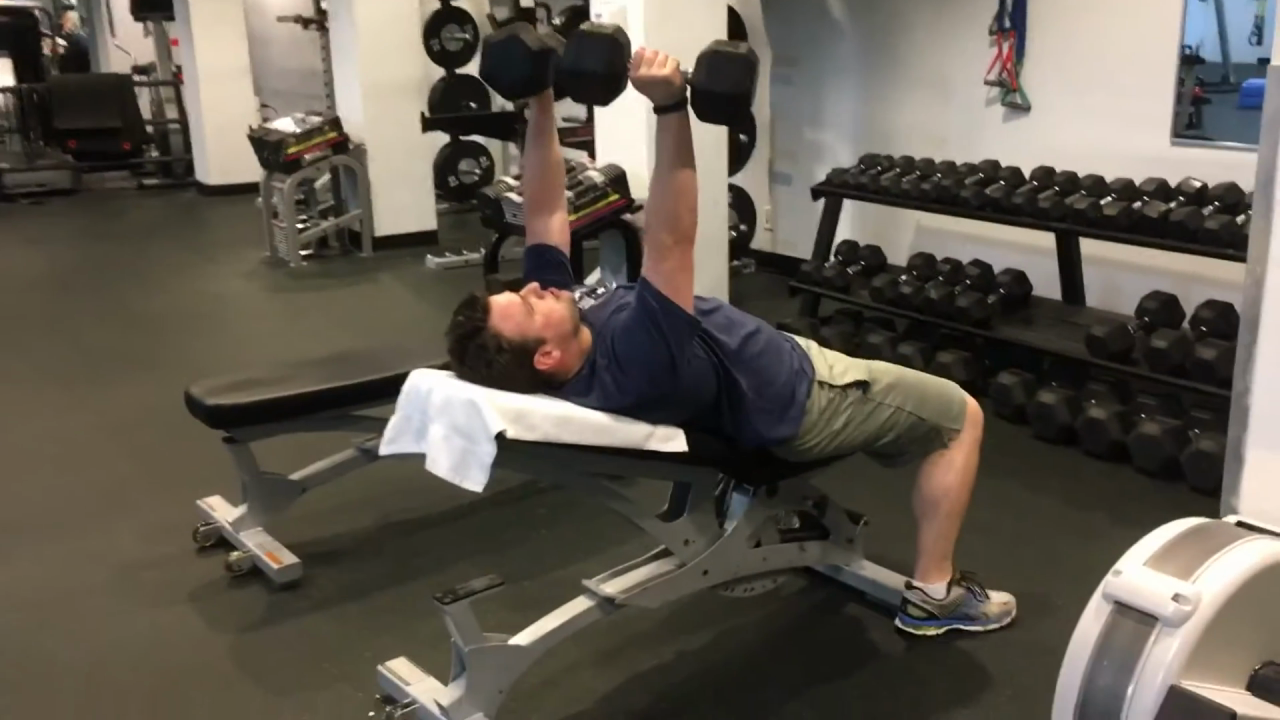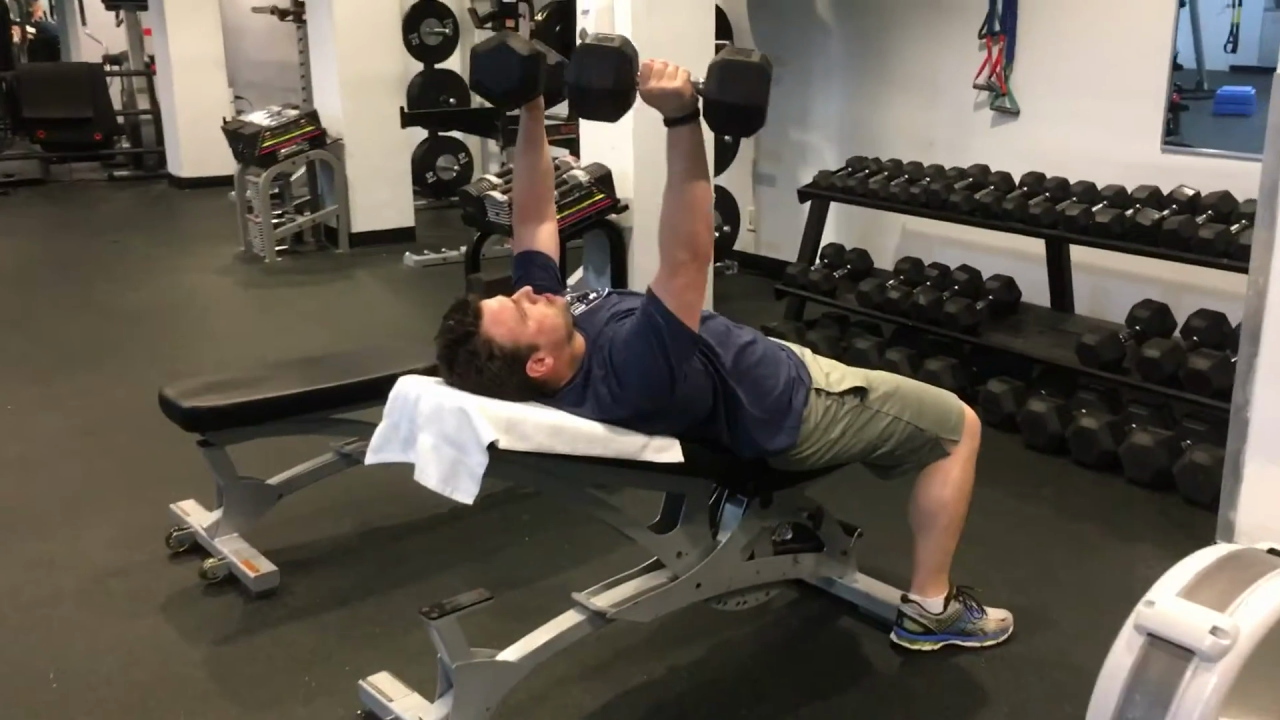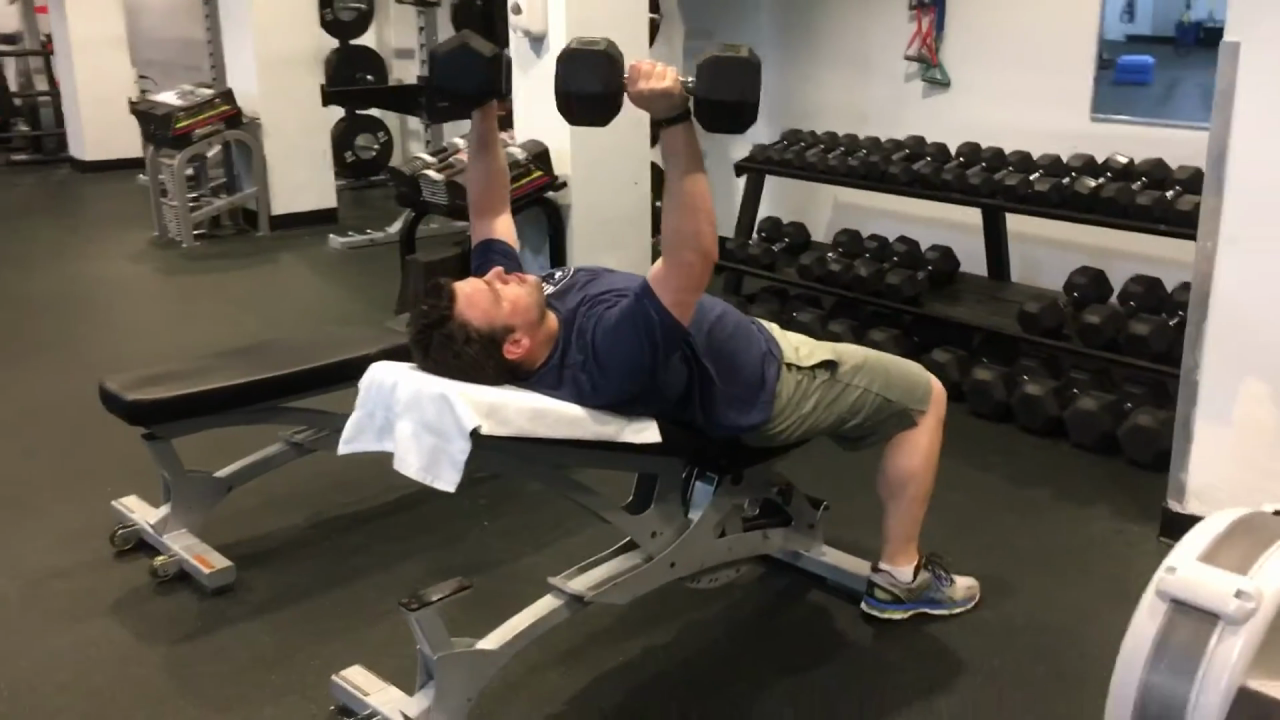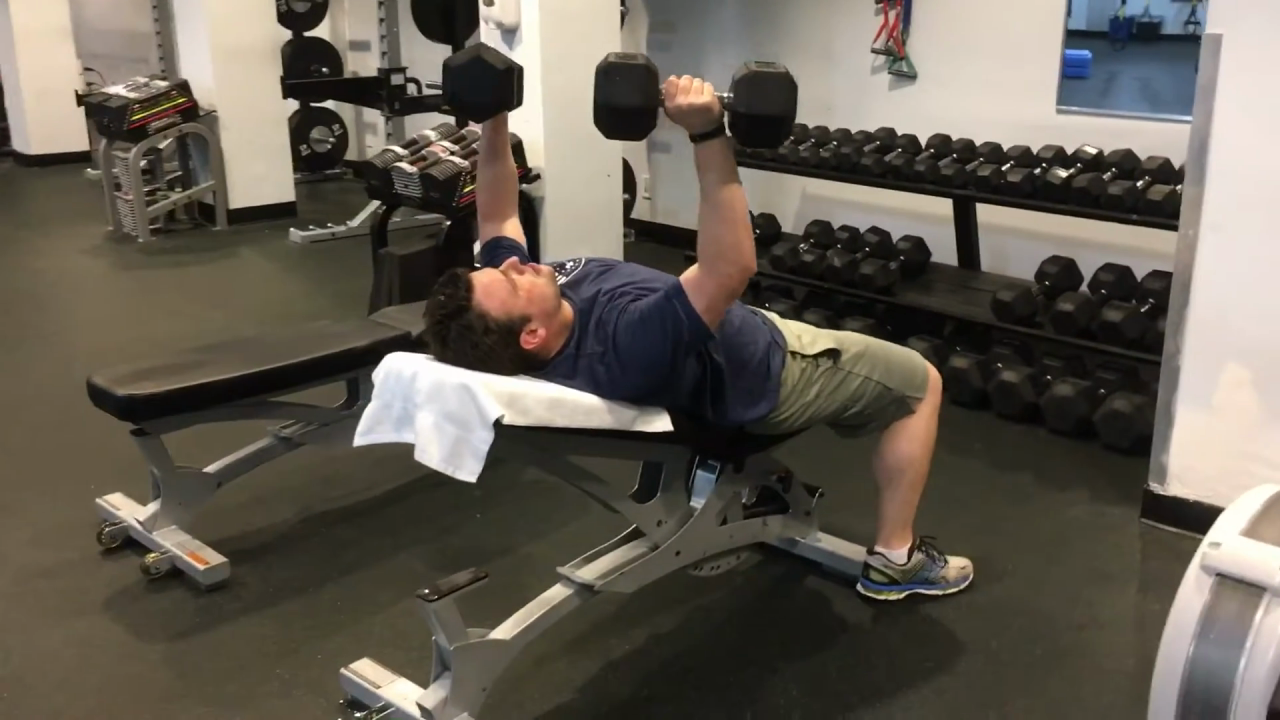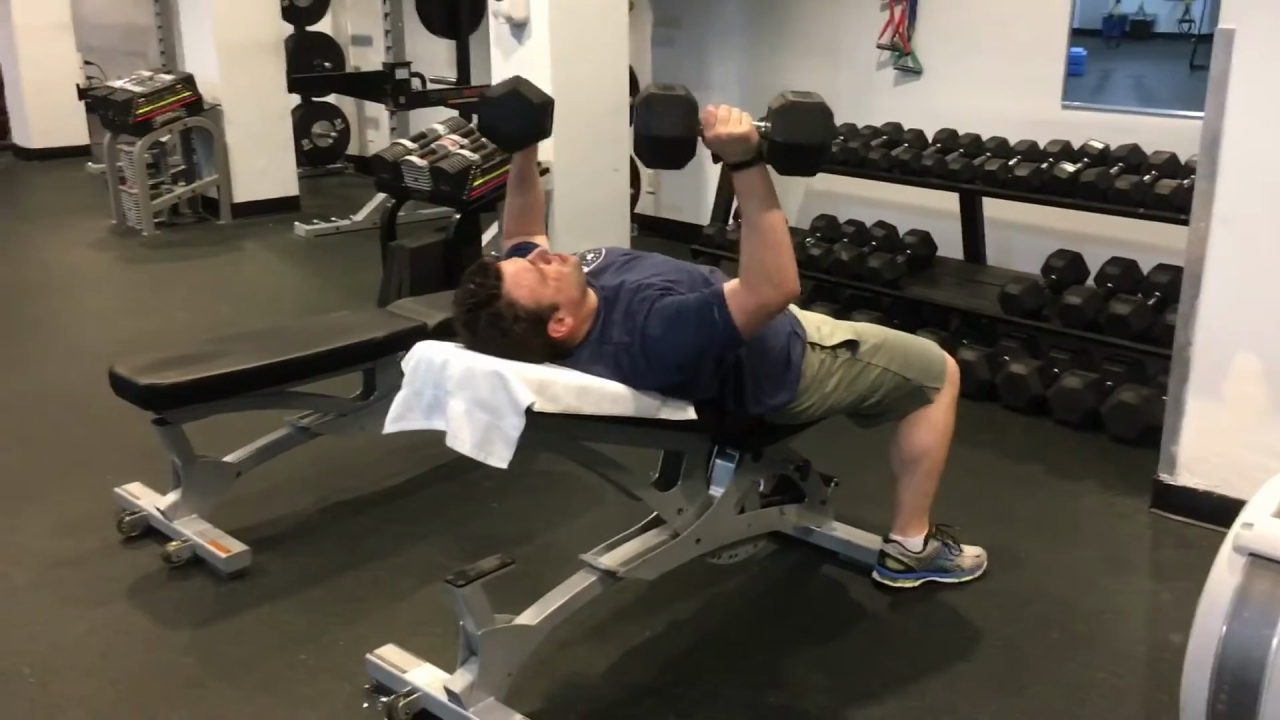
dt=0.5s
person 1, frame 1
left shoulder: (546, 311)
right shoulder: (628, 370)
left elbow: (545, 213)
right elbow: (671, 241)
left wrist: (540, 103)
right wrist: (670, 106)
right hip: (795, 399)
right knee: (960, 416)
right ankle: (933, 593)
person 1, frame 2
left shoulder: (532, 326)
right shoulder: (625, 378)
left elbow: (533, 221)
right elbow: (688, 259)
left wrist: (530, 110)
right wrist: (681, 118)
right hip: (789, 406)
right knee: (959, 425)
right ankle: (930, 608)
person 1, frame 3
left shoulder: (498, 316)
right shoulder: (602, 359)
left elbow: (489, 213)
right elbow: (693, 256)
left wrist: (484, 110)
right wrist: (672, 119)
right hip: (760, 383)
right knee: (924, 396)
right ankle: (900, 577)
person 1, frame 4
left shoulder: (510, 306)
right shoulder: (618, 350)
left elbow: (495, 217)
right elbow: (730, 268)
left wrist: (493, 119)
right wrist: (708, 133)
left hip: (731, 342)
right hip: (763, 369)
right knee: (920, 383)
right ankle: (895, 559)
person 1, frame 5
left shoulder: (537, 307)
right shoulder: (644, 338)
left elbow: (520, 234)
right elbow: (774, 288)
left wrist: (523, 147)
right wrist: (744, 160)
left hip: (743, 338)
right hip: (783, 359)
right knee: (938, 373)
right ankle: (910, 548)
